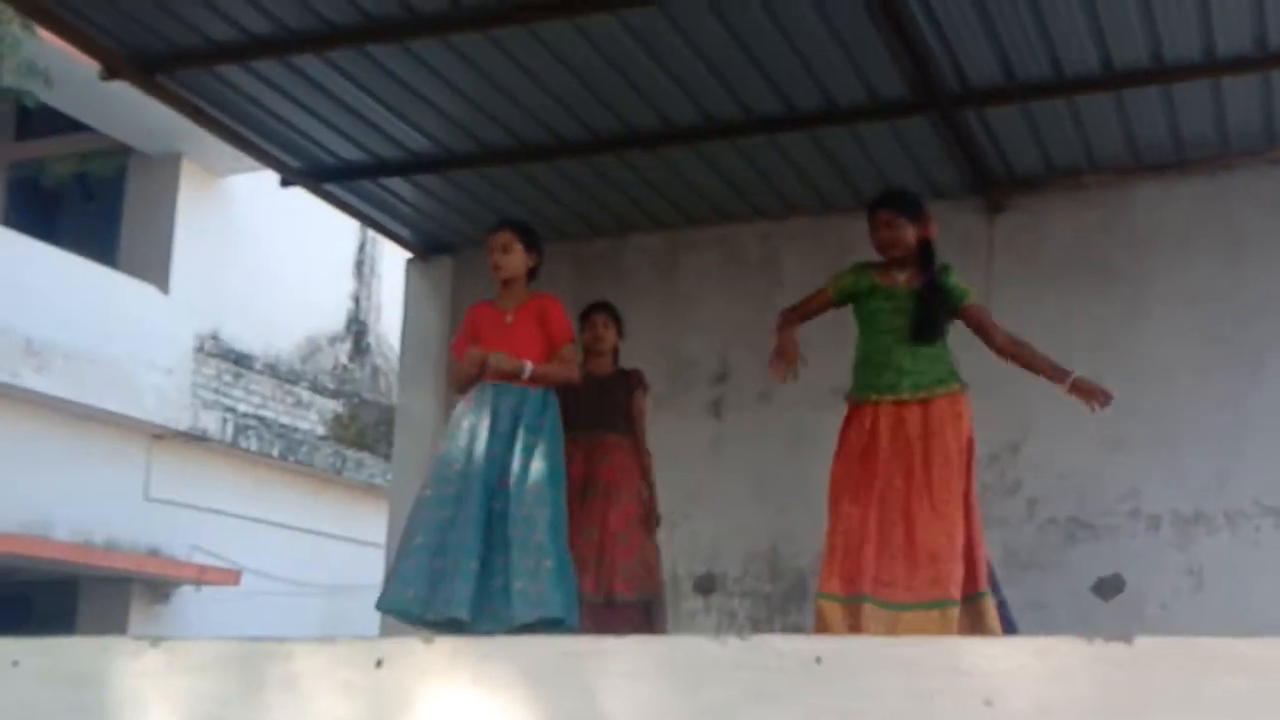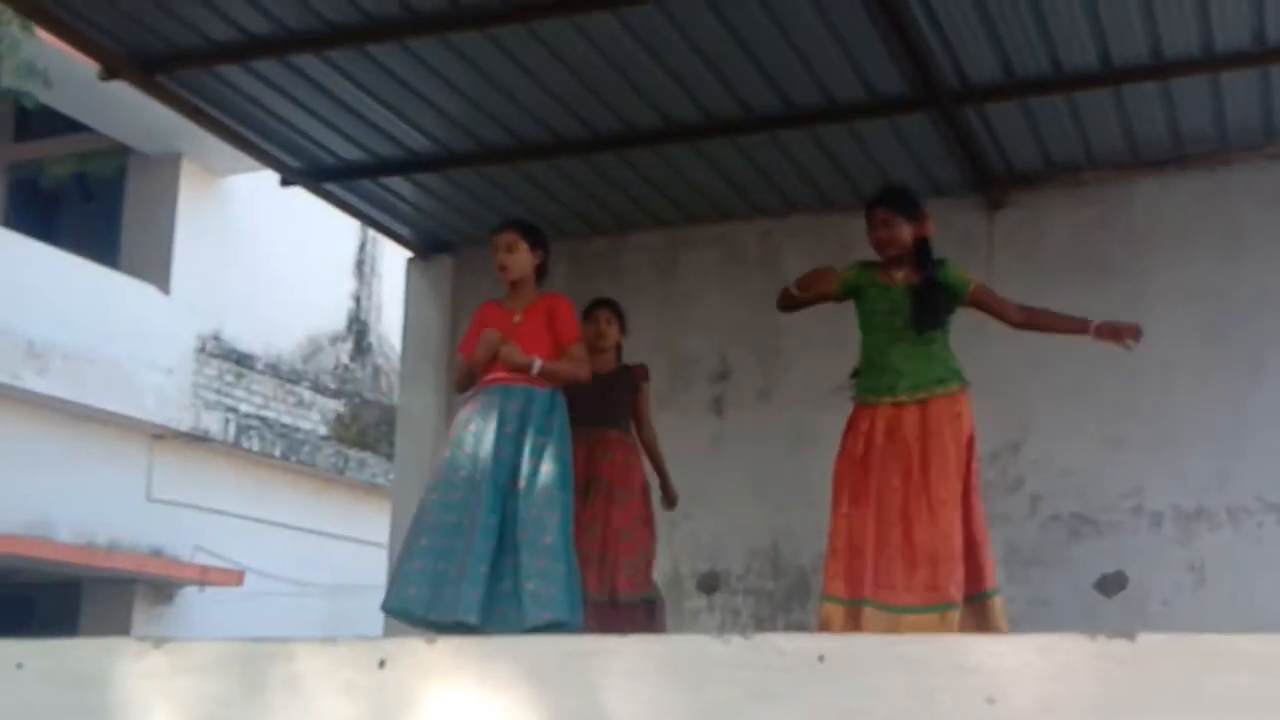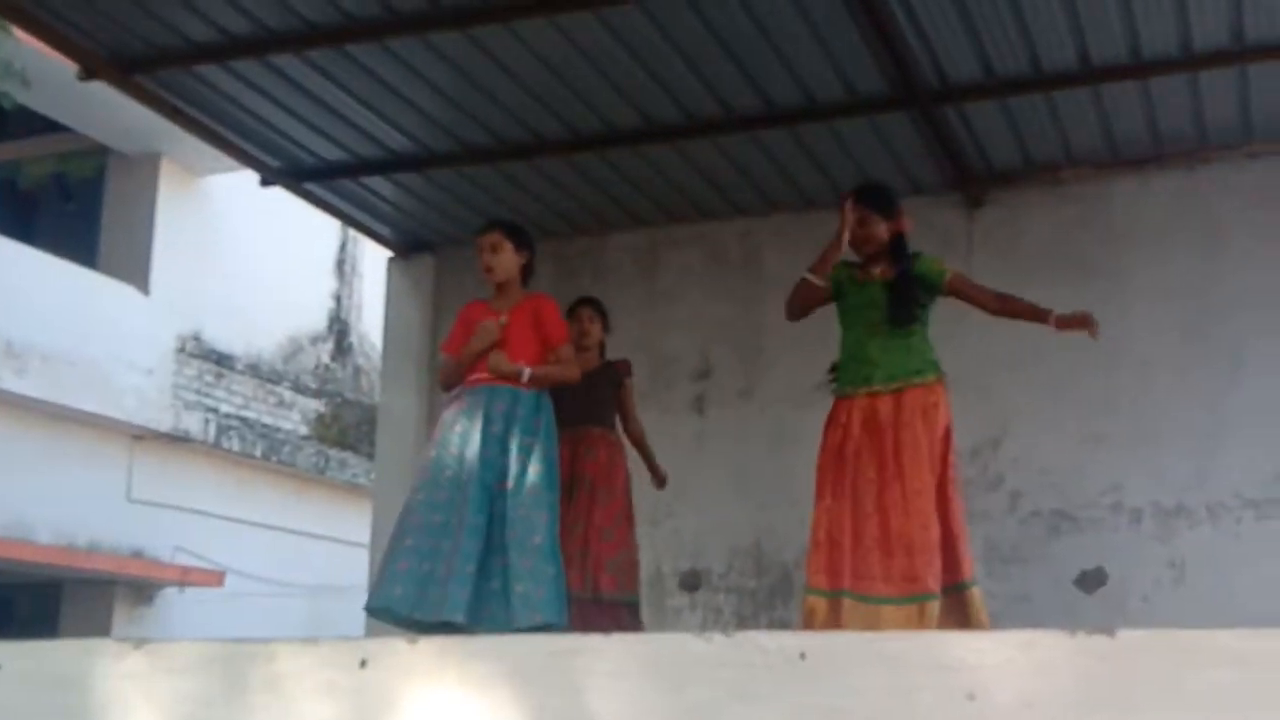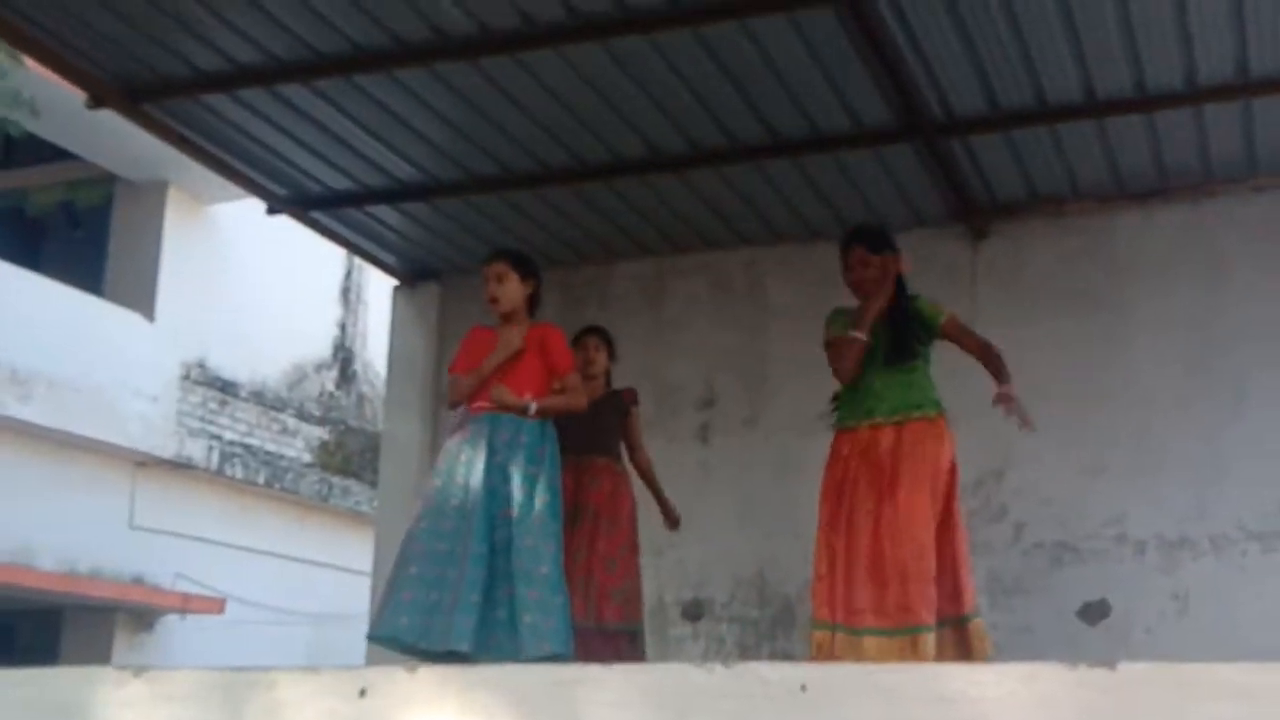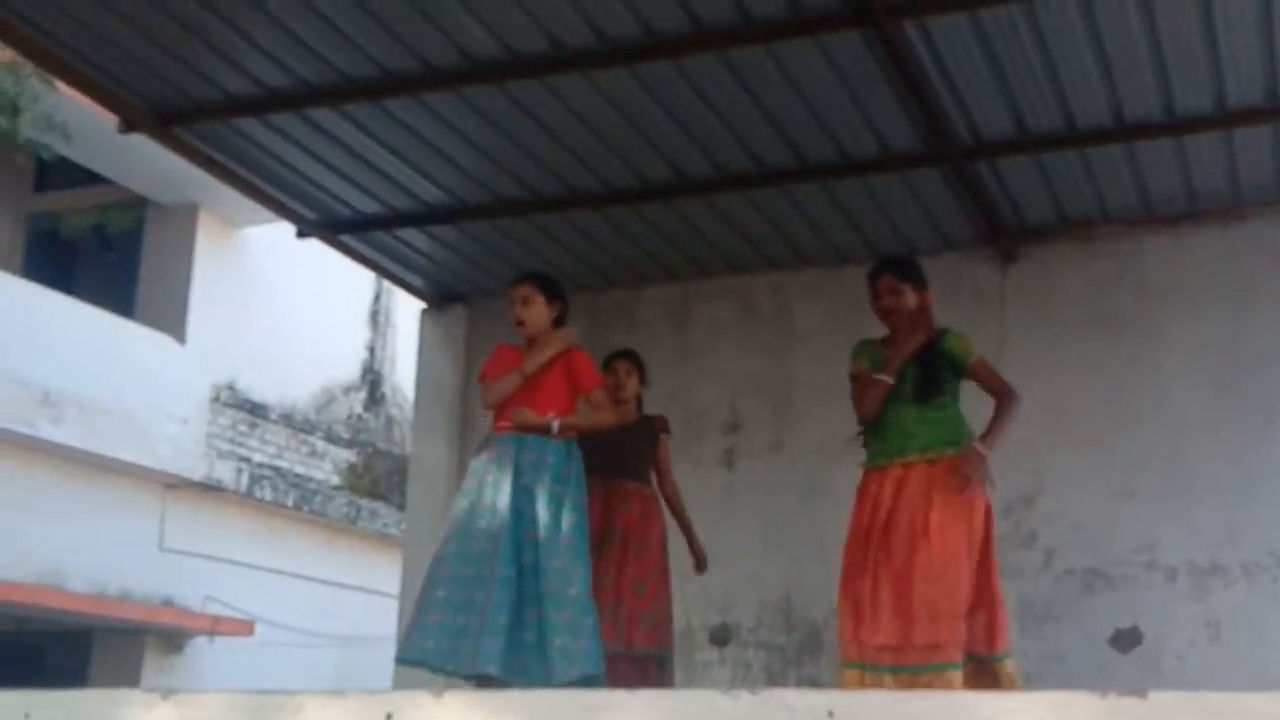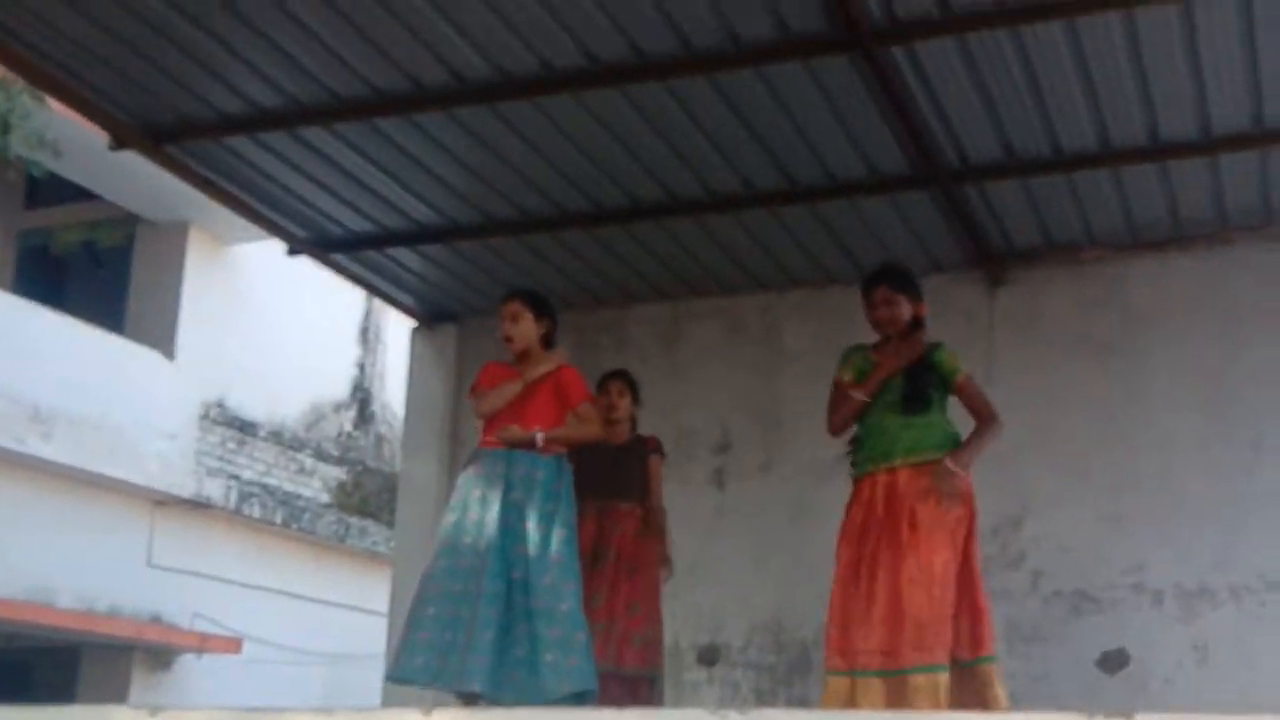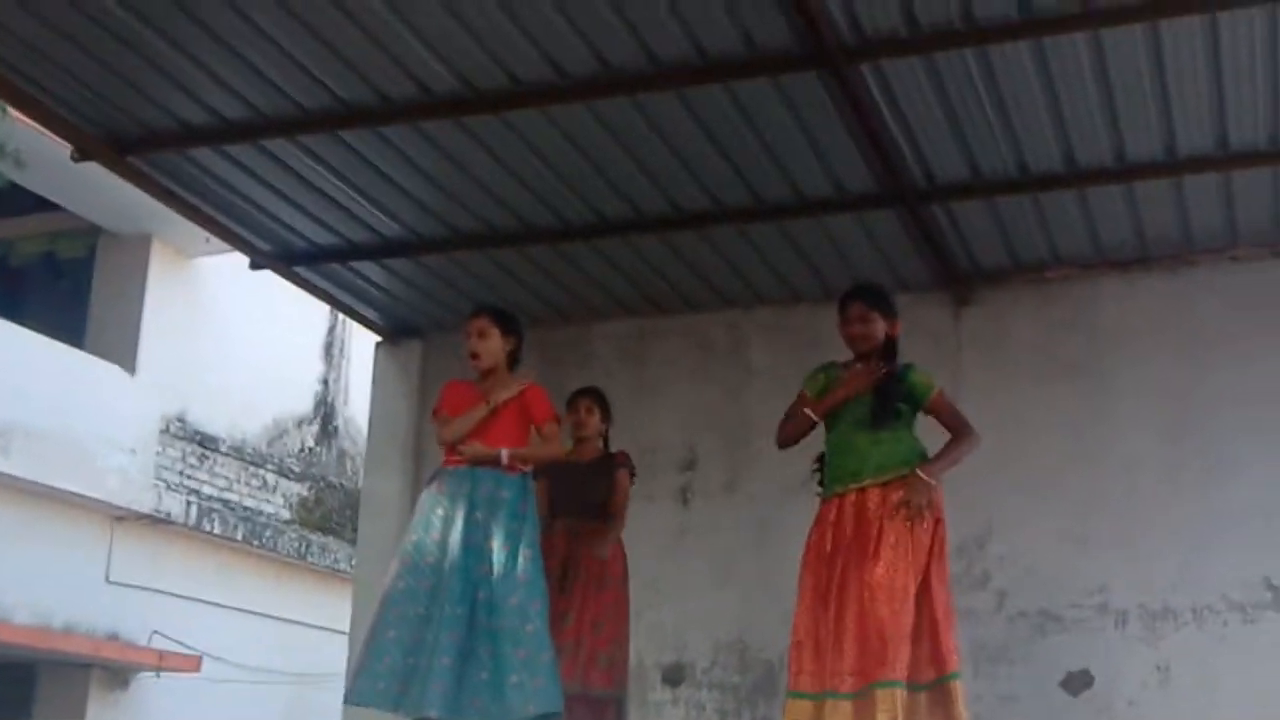
dt=0.1s
person 1, frame 1
left shoulder: (944, 284)
right shoulder: (857, 280)
left elbow: (1003, 340)
right elbow: (792, 312)
left wrist: (1069, 380)
right wrist: (785, 335)
left hip: (937, 417)
right hip: (872, 420)
left knee: (935, 533)
right knee: (864, 534)
person 1, frame 2
left shoulder: (942, 277)
right shoulder: (860, 278)
left elbow: (1017, 313)
right elbow: (787, 302)
left wrist: (1093, 327)
right wrist: (806, 285)
left hip: (939, 416)
right hip: (875, 423)
left knee: (937, 533)
right knee: (864, 536)
person 1, frame 3
left shoulder: (922, 270)
right shoulder: (842, 275)
left elbow: (993, 300)
right elbow: (794, 308)
left wrist: (1054, 318)
right wrist: (833, 250)
left hip: (917, 406)
right hip: (855, 415)
left knee: (915, 522)
right knee: (849, 527)
person 1, frame 4
left shoulder: (918, 311)
right shoulder: (842, 321)
left elbow: (983, 348)
right elbow: (844, 373)
left wrist: (1004, 388)
right wrist: (871, 309)
left hip: (916, 441)
right hip: (856, 449)
left knee: (914, 554)
right knee: (852, 559)
left ankle: (922, 669)
person 1, frame 5
left shoulder: (948, 344)
right shoulder: (868, 354)
left elbow: (1008, 397)
right elbow: (866, 412)
left wrist: (982, 447)
right wrist: (901, 355)
left hip: (948, 479)
right hip: (886, 487)
left knee: (944, 592)
right knee: (878, 600)
person 1, frame 6
left shoulder: (937, 358)
right shoulder: (855, 360)
left elbow: (989, 419)
right elbow: (836, 423)
left wrist: (955, 464)
right wrist: (883, 370)
left hip: (930, 487)
right hip: (874, 494)
left knee: (928, 599)
right knee: (867, 608)
right ankle: (870, 709)
person 1, frame 7
left shoulder: (910, 378)
right shoulder: (827, 377)
left elbow: (966, 433)
right elbow: (784, 435)
left wrist: (927, 475)
right wrist: (836, 397)
left hip: (901, 507)
right hip: (841, 515)
left knee: (891, 619)
right knee: (836, 628)
person 2, frame 1
left shoulder: (547, 306)
right shoulder: (477, 313)
left elbow: (571, 370)
right elbow: (457, 382)
left wrist: (519, 367)
right wrist: (469, 367)
left hip: (529, 418)
right hip: (477, 418)
left knee: (525, 518)
right knee: (462, 515)
left ankle: (527, 627)
right ankle: (464, 620)
person 2, frame 2
left shoulder: (555, 306)
right shoulder: (486, 312)
left elbow: (581, 369)
right elbow: (460, 380)
left wrist: (529, 363)
right wrist: (480, 356)
left hip: (535, 420)
right hip: (484, 419)
left knee: (533, 519)
right knee: (468, 515)
left ankle: (532, 626)
right ankle: (468, 620)
person 2, frame 3
left shoulder: (541, 306)
right shoulder: (472, 311)
left elbow: (571, 370)
right elbow: (445, 378)
left wrist: (518, 371)
right wrist: (477, 345)
left hip: (521, 420)
right hip: (468, 419)
left knee: (517, 520)
right knee: (451, 517)
left ankle: (518, 627)
right ankle: (451, 625)
person 2, frame 4
left shoulder: (547, 336)
right shoulder: (477, 337)
left elbow: (578, 398)
right elbow: (454, 395)
left wrist: (524, 404)
right wrist: (496, 358)
left hip: (525, 449)
right hip: (471, 447)
left knee: (522, 548)
right knee: (455, 546)
left ankle: (523, 656)
right ankle: (456, 651)
person 2, frame 5
left shoulder: (573, 356)
right shoulder: (503, 355)
left elbow: (606, 415)
right elbow: (490, 397)
left wrist: (547, 423)
right wrist: (538, 359)
left hip: (550, 469)
right hip: (497, 467)
left knee: (550, 570)
right knee: (482, 564)
left ankle: (550, 683)
right ankle: (482, 676)
person 2, frame 6
left shoulder: (562, 373)
right shoulder: (493, 371)
left elbow: (593, 428)
right elbow: (483, 408)
left wrist: (533, 437)
right wrist: (531, 373)
left hip: (539, 485)
right hip: (485, 482)
left knee: (539, 585)
right knee: (470, 581)
left ankle: (541, 696)
right ankle: (471, 690)
person 2, frame 7
left shoulder: (527, 392)
right shoulder: (456, 389)
left elbow: (555, 447)
right elbow: (445, 434)
left wrist: (496, 455)
right wrist: (492, 400)
left hip: (503, 504)
right hip: (448, 502)
left knee: (502, 606)
right knee: (427, 602)
person 3, frame 1
left shoulder: (630, 381)
left elbow: (638, 438)
left wrist: (650, 494)
left hip: (617, 471)
right hip: (573, 471)
left knee: (617, 558)
right knee: (574, 558)
left ankle: (619, 636)
person 3, frame 2
left shoulder: (633, 376)
left elbow: (645, 428)
left wrist: (666, 480)
left hip: (620, 468)
right hip: (575, 469)
left knee: (621, 556)
right knee: (579, 556)
left ankle: (624, 635)
person 3, frame 3
left shoulder: (616, 372)
left elbow: (631, 422)
left wrist: (654, 467)
left hip: (603, 466)
right hip: (558, 466)
left knee: (603, 553)
right knee: (562, 553)
left ankle: (605, 635)
person 3, frame 4
left shoulder: (623, 401)
left elbow: (638, 453)
left wrist: (663, 501)
left hip: (609, 495)
right hip: (564, 495)
left knee: (608, 582)
right knee: (567, 583)
left ankle: (609, 664)
person 3, frame 5
left shoulder: (653, 427)
left elbow: (666, 481)
left wrist: (692, 537)
left hip: (639, 518)
right hip: (593, 520)
left knee: (637, 608)
right knee: (594, 608)
left ankle: (637, 688)
person 3, frame 6
left shoulder: (646, 447)
right shoulder: (581, 447)
left elbow: (654, 500)
left wrist: (662, 549)
left hip: (630, 539)
right hip: (586, 539)
left knee: (627, 629)
right knee: (586, 625)
person 3, frame 7
left shoulder: (616, 464)
right shoulder: (551, 465)
left elbow: (619, 510)
right elbow: (541, 517)
left wrist: (608, 541)
right wrist: (542, 556)
left hip: (599, 562)
right hip: (556, 562)
left knee: (595, 648)
right knee: (554, 647)
